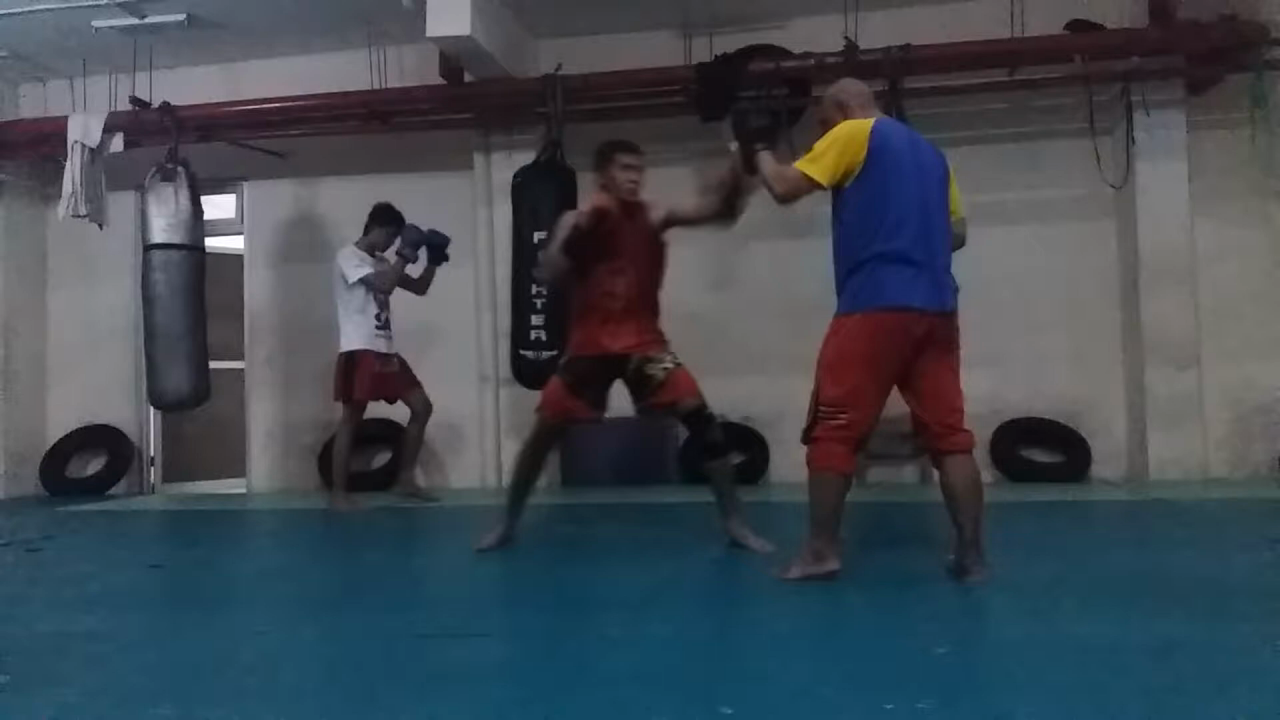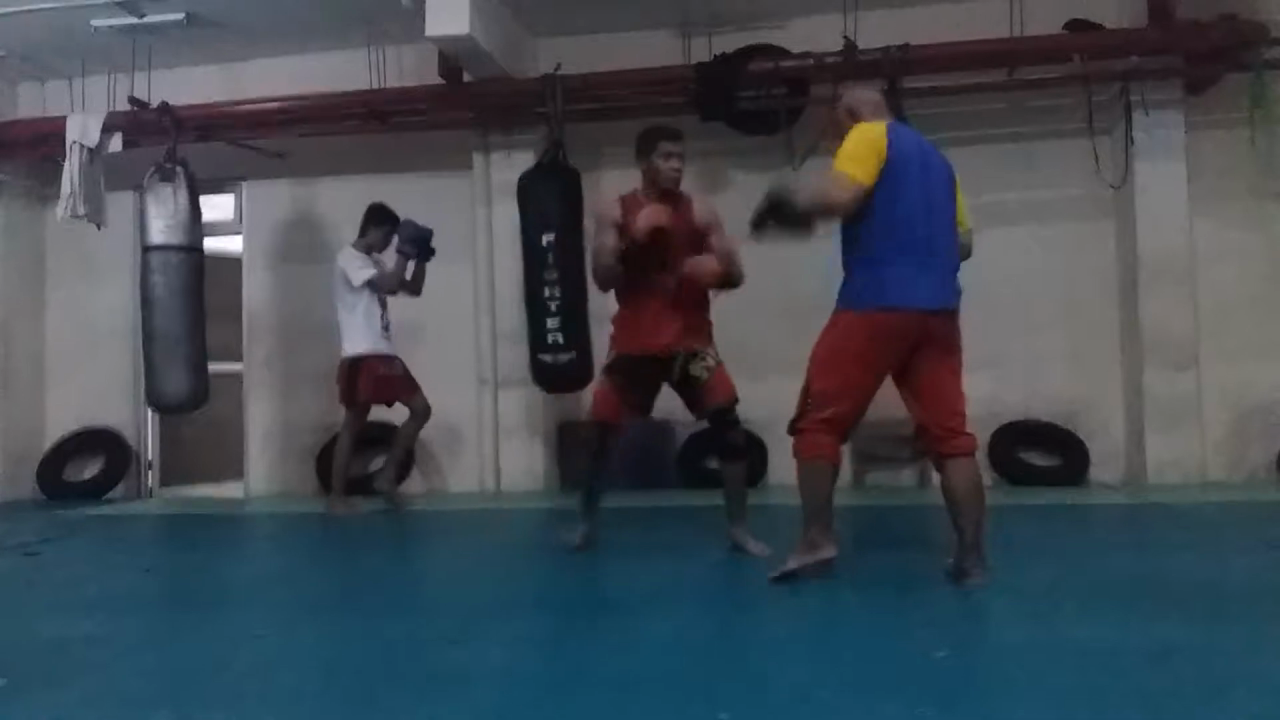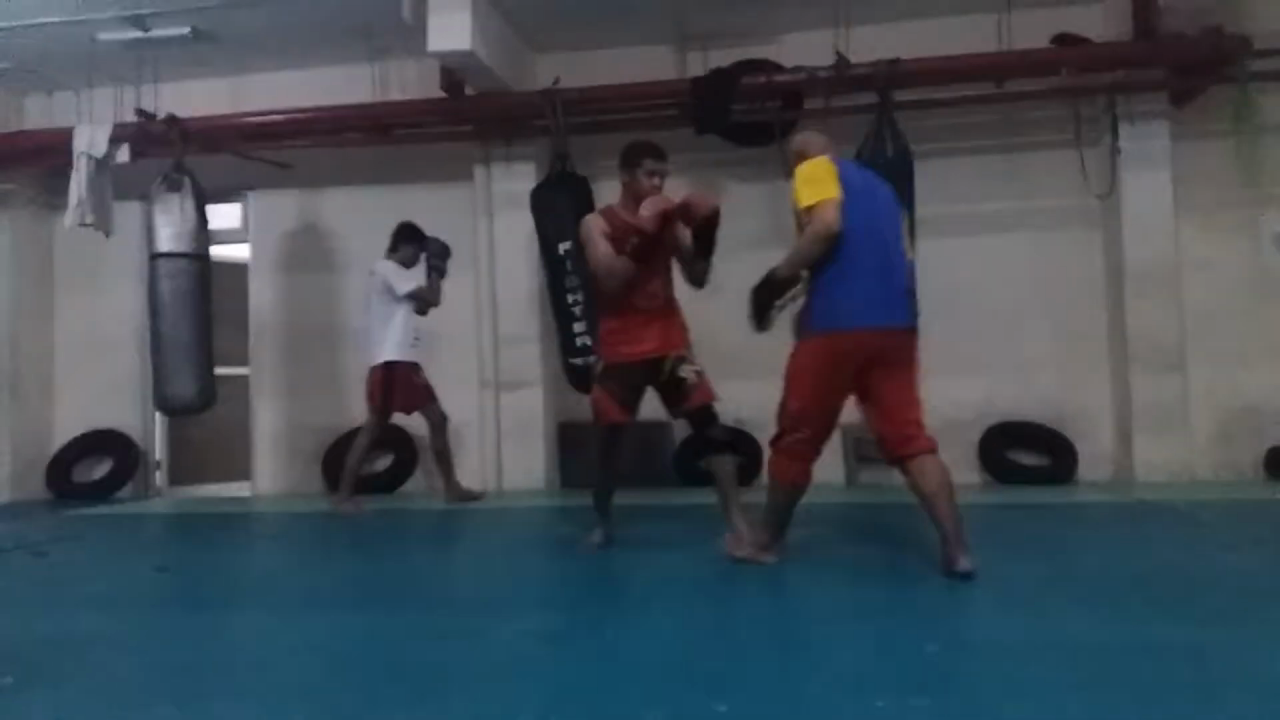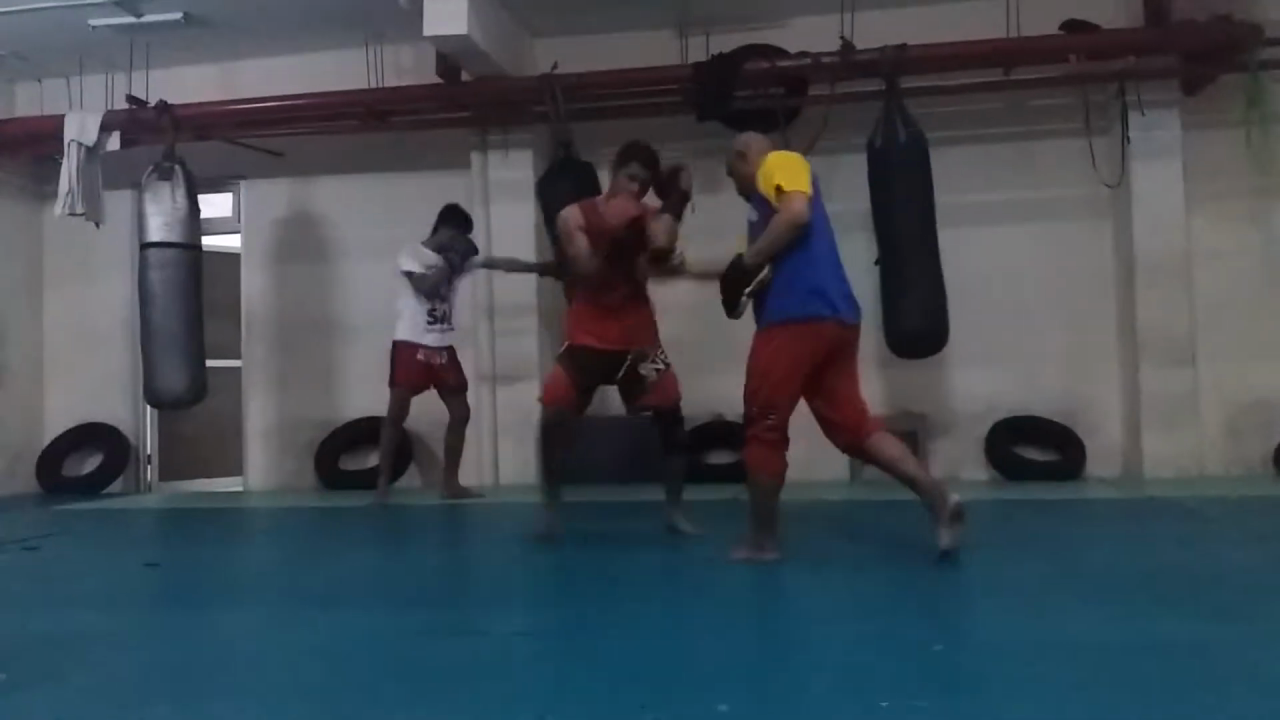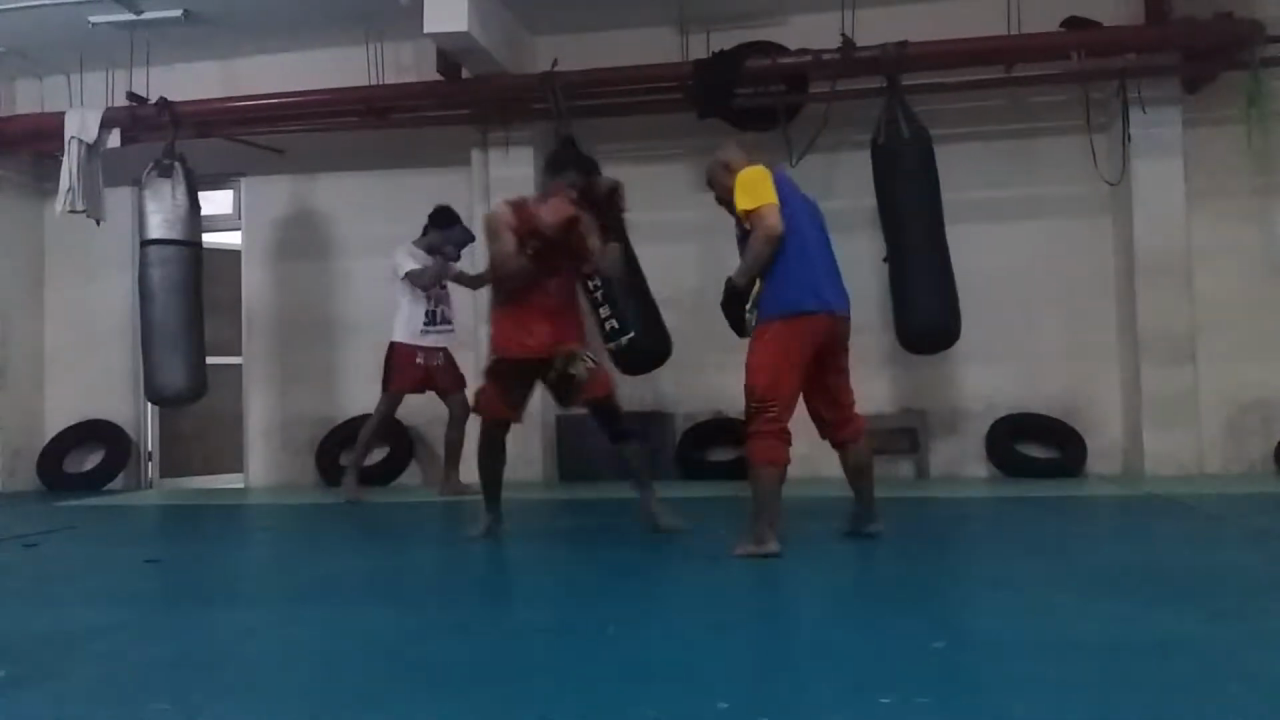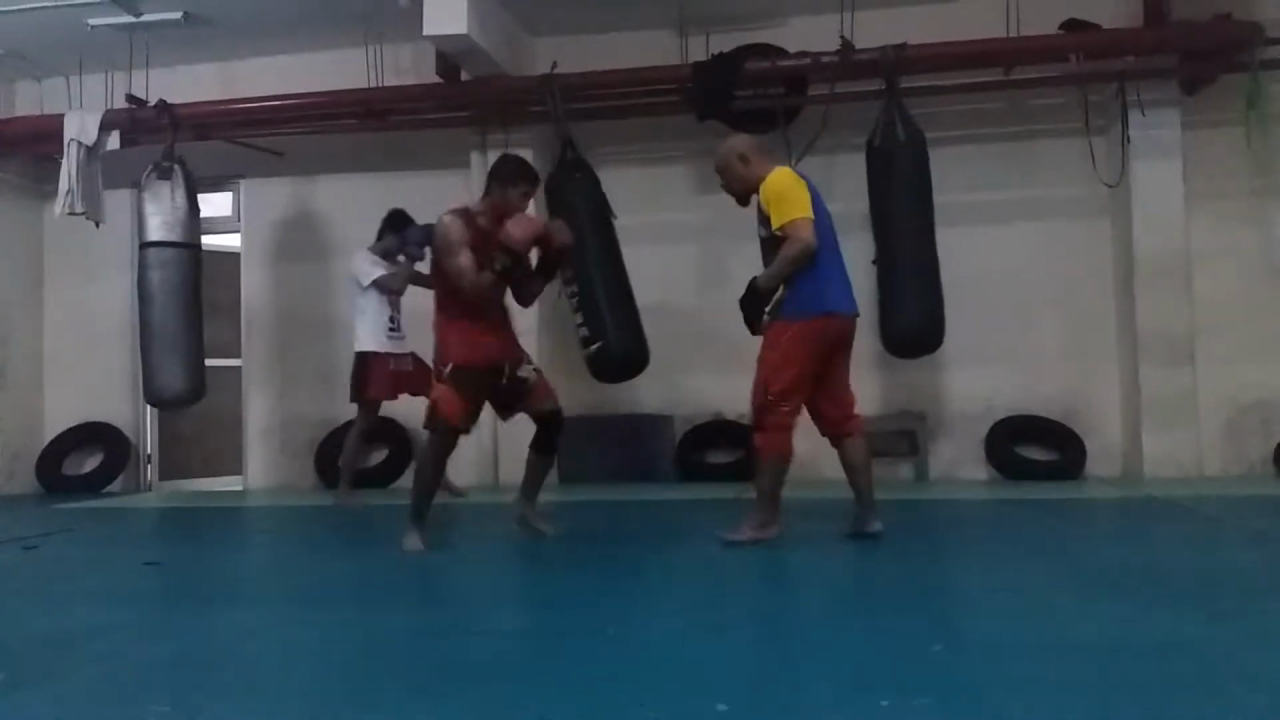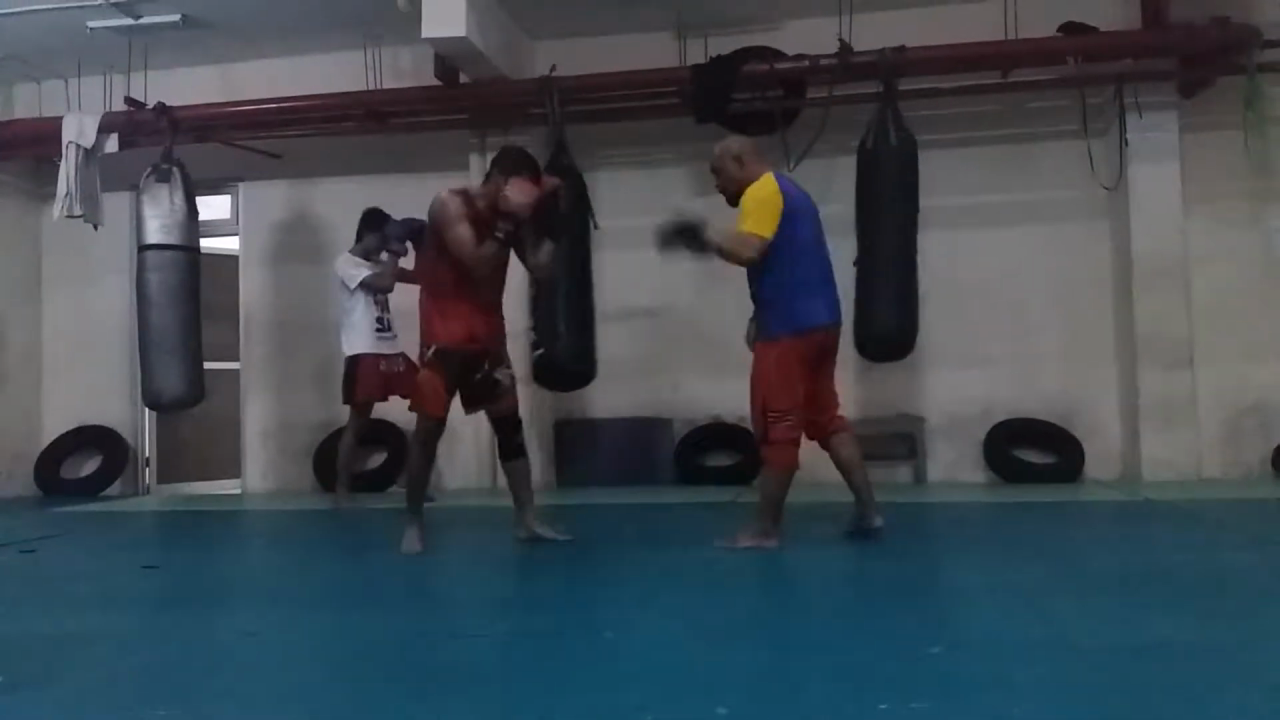
dt=0.3s
person 1, frame 1
left shoulder: (856, 134)
right shoulder: (928, 151)
left elbow: (786, 188)
right elbow: (957, 231)
left wrist: (760, 150)
left hip: (875, 306)
right hip: (937, 307)
left knee: (834, 429)
right knee: (948, 433)
left ankle: (821, 550)
right ankle: (971, 554)
person 1, frame 2
left shoulder: (870, 135)
right shoulder: (935, 158)
left elbow: (840, 198)
right elbow: (963, 242)
left wrist: (787, 204)
left hip: (875, 305)
right hip: (938, 309)
left knee: (818, 421)
right knee: (950, 434)
left ankle: (816, 539)
right ankle: (971, 556)
person 1, frame 3
left shoulder: (813, 169)
right shoulder: (880, 189)
left elbow: (826, 224)
left wrist: (779, 277)
left hip: (834, 327)
right hip: (895, 327)
left knee: (795, 441)
right knee: (909, 440)
left ankle: (769, 542)
right ankle: (956, 550)
person 1, frame 4
left shoulder: (779, 161)
right shoulder: (783, 175)
left elbow: (796, 214)
left wrist: (744, 263)
left hip: (793, 317)
right hip: (838, 318)
left knee: (764, 431)
right knee: (855, 425)
left ankle: (762, 540)
right ankle: (939, 498)
person 1, frame 5
left shoulder: (751, 177)
right shoulder: (789, 189)
left elbow: (771, 229)
left wrist: (737, 284)
left hip: (791, 314)
right hip: (832, 312)
left knee: (765, 423)
right knee: (840, 418)
left ankle: (764, 533)
right ankle: (867, 513)
person 1, frame 6
left shoulder: (779, 181)
right shoulder: (787, 185)
left elbow: (804, 242)
left wrist: (760, 285)
right wrist: (771, 289)
left hip: (804, 314)
right hip: (835, 313)
left knee: (772, 414)
right knee: (840, 415)
left ankle: (765, 516)
right ankle: (867, 513)
person 1, frame 7
left shoulder: (763, 191)
right shoulder: (791, 192)
left elbow: (747, 250)
left wrist: (699, 237)
left hip: (788, 328)
right hip: (821, 321)
left knee: (778, 429)
right knee: (826, 419)
left ankle: (765, 528)
right ankle: (866, 510)
person 2, frame 1
left shoulder: (654, 218)
right shoulder: (574, 221)
left elbow: (718, 212)
right elbow: (549, 275)
left wrist: (734, 177)
right wrist: (579, 233)
left hip: (643, 342)
right hip: (590, 344)
left knee: (702, 421)
right knee: (545, 430)
left ankle: (735, 523)
right ankle: (508, 522)
person 2, frame 2
left shoulder: (697, 211)
right shoulder: (614, 211)
left elbow: (734, 272)
right elbow: (602, 278)
left wrist: (717, 273)
right wrist: (634, 245)
left hip: (689, 338)
right hip: (635, 340)
left knee: (728, 423)
right knee: (602, 428)
left ankle: (739, 527)
right ankle: (588, 519)
person 2, frame 3
left shoulder: (670, 219)
right shoulder: (597, 225)
left elbow: (698, 278)
right elbow: (610, 281)
left wrist: (706, 235)
right wrist: (639, 239)
left hip: (669, 342)
right hip: (620, 347)
left knee: (708, 423)
right knee: (610, 436)
left ankle: (736, 526)
right ankle: (603, 522)
person 2, frame 4
left shoulder: (646, 218)
right shoulder: (574, 217)
left elbow: (662, 248)
right elbow: (586, 276)
left wrist: (675, 204)
right wrist: (613, 241)
left hip: (637, 336)
right hip: (588, 337)
left knee: (670, 418)
right knee: (553, 420)
left ankle: (674, 510)
right ankle: (551, 507)
person 2, frame 5
left shoulder: (578, 222)
right shoulder: (504, 217)
left elbow: (609, 270)
right elbow: (507, 278)
right wrist: (539, 242)
left hip: (565, 339)
right hip: (516, 342)
left knee: (610, 414)
right knee: (492, 429)
left ankle: (649, 501)
right ankle: (492, 513)
person 2, frame 6
left shoulder: (516, 229)
right shoulder: (453, 227)
left elbow: (525, 296)
right elbow: (472, 291)
left wrist: (550, 258)
right wrist: (506, 258)
left hip: (503, 346)
right hip: (461, 352)
left knee: (552, 418)
right knee: (441, 438)
left ankle: (527, 506)
right ankle: (415, 527)
person 2, frame 7
left shoulder: (510, 215)
right shoulder: (449, 205)
left elbow: (542, 266)
right elbow: (476, 265)
right wrist: (508, 222)
left hip: (488, 337)
right hip: (445, 339)
left knee: (509, 426)
right knee: (429, 428)
left ankle: (527, 520)
right ankle: (414, 521)
person 3, frame 1
left shoulder: (381, 262)
right shoulder: (348, 256)
left elbow: (419, 288)
right elbow: (384, 286)
left wrist: (433, 260)
right wrist: (406, 253)
left hip: (386, 352)
right hip: (359, 351)
left knee: (422, 407)
right knee: (351, 420)
left ankle: (406, 479)
right ankle: (339, 492)
person 3, frame 2
left shoulder: (374, 263)
right shoulder: (349, 258)
left elbow: (413, 289)
right elbow: (390, 286)
left wrist: (420, 257)
right wrist: (404, 252)
left hip: (385, 354)
right hip: (361, 355)
left knee: (421, 408)
right knee: (353, 424)
left ankle: (387, 477)
right ankle: (337, 496)
person 3, frame 3
left shoulder: (388, 274)
right shoulder: (388, 272)
left elbow: (420, 308)
right elbow: (432, 302)
left wrist: (434, 275)
right wrist: (435, 268)
left hip: (406, 361)
right hip: (392, 363)
left knee: (437, 420)
right knee: (372, 429)
left ankle: (452, 487)
right ankle: (344, 494)
person 3, frame 4
left shoulder: (455, 256)
right shoulder: (410, 254)
left elbow: (497, 265)
right elbow: (426, 288)
left wrist: (542, 267)
right wrist: (451, 263)
left hip: (442, 347)
right hip: (410, 345)
left knee: (460, 412)
right knee: (397, 413)
left ankle: (449, 482)
right ankle: (383, 480)
person 3, frame 5
left shoulder: (439, 261)
right shoulder: (406, 254)
left elbow: (474, 282)
right elbow: (426, 281)
right wrist: (449, 255)
left hip: (437, 348)
right hip: (407, 346)
left knee: (460, 408)
right knee: (384, 413)
left ankle: (450, 480)
right ankle: (351, 477)
person 3, frame 6
left shoulder: (393, 264)
right shoulder: (363, 261)
left elbow: (431, 282)
right elbow: (396, 286)
right wrist: (411, 257)
left hip: (401, 352)
right hip: (374, 353)
right knee: (364, 421)
right ankle: (344, 487)
person 3, frame 7
left shoulder: (378, 264)
right shoulder: (346, 263)
right elbow: (385, 284)
right wrist: (394, 252)
left hip: (392, 351)
right hip: (364, 354)
right knee: (358, 422)
right ankle: (342, 491)
